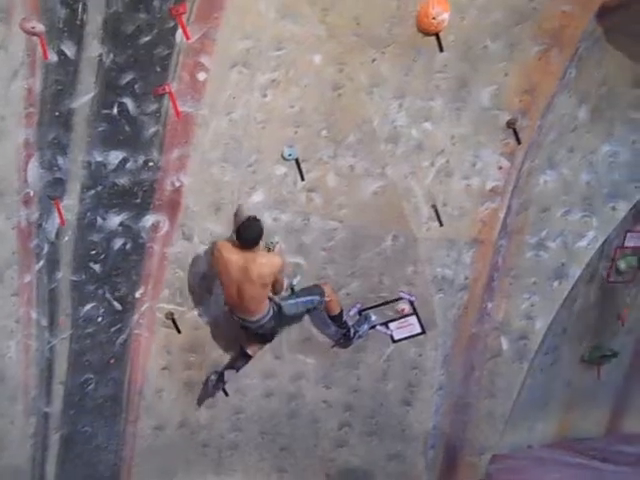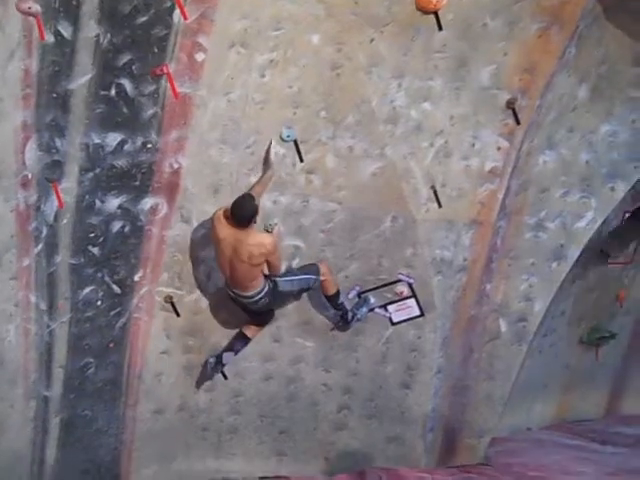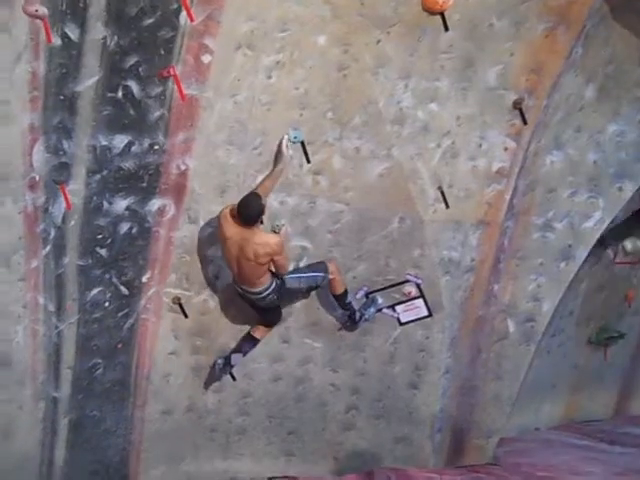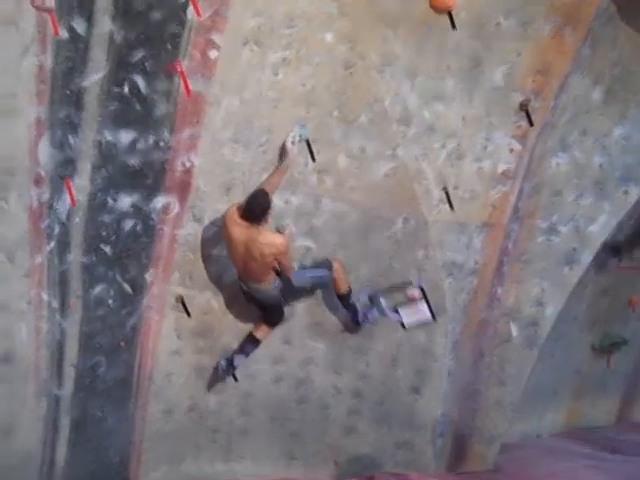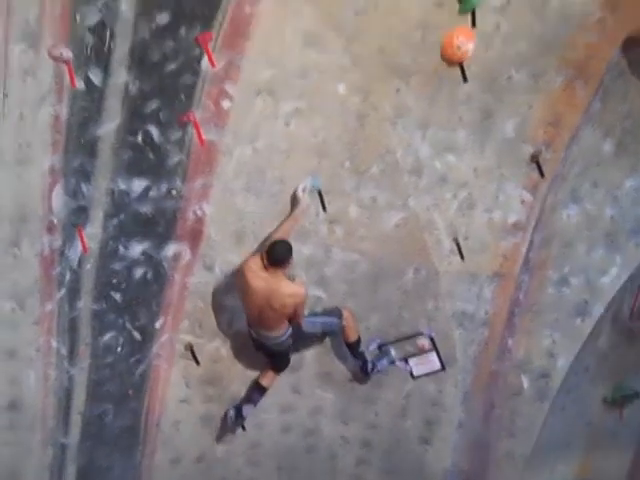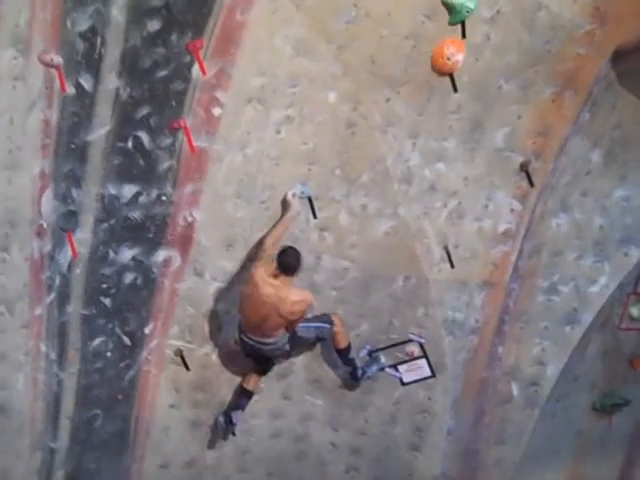
dt=0.2s
person 1, frame 1
left shoulder: (219, 249)
right shoulder: (272, 262)
right elbow: (278, 289)
left hip: (238, 318)
right hip: (264, 320)
left knee: (260, 336)
right knee: (325, 291)
left ankle: (220, 378)
right ankle: (347, 333)
person 1, frame 2
left shoulder: (219, 219)
right shoulder: (265, 242)
left elbow: (245, 200)
right elbow: (276, 271)
left hip: (236, 294)
right hip: (260, 296)
left knee: (259, 320)
right knee: (322, 270)
left ankle: (218, 360)
right ankle: (343, 315)
person 1, frame 3
left shoulder: (225, 218)
right shoulder: (271, 242)
left elbow: (256, 194)
right elbow: (283, 271)
left wrist: (280, 164)
left hip: (243, 290)
right hip: (268, 293)
left knee: (268, 321)
right knee: (331, 269)
left ankle: (227, 362)
right ankle: (351, 315)
person 1, frame 4
left shoulder: (231, 218)
right shoulder: (276, 242)
left elbow: (262, 191)
right elbow: (288, 273)
left wrist: (285, 161)
left hip: (248, 287)
right hip: (271, 290)
left knee: (270, 320)
right knee: (335, 268)
left ankle: (230, 363)
right ankle: (354, 315)
person 1, frame 5
left shoulder: (249, 267)
right shoulder: (296, 292)
left elbow: (273, 240)
right elbow: (299, 321)
left wrist: (299, 208)
left hip: (256, 334)
right hip: (281, 338)
left knee: (276, 366)
right knee: (345, 317)
left ankle: (239, 411)
right ankle: (364, 364)
person 1, frame 6
left shoulder: (257, 274)
right shoulder: (303, 299)
right elbow: (293, 325)
left hip: (246, 339)
right hip: (275, 345)
left knee: (259, 369)
right knee: (335, 323)
left ankle: (229, 418)
right ankle: (353, 371)
